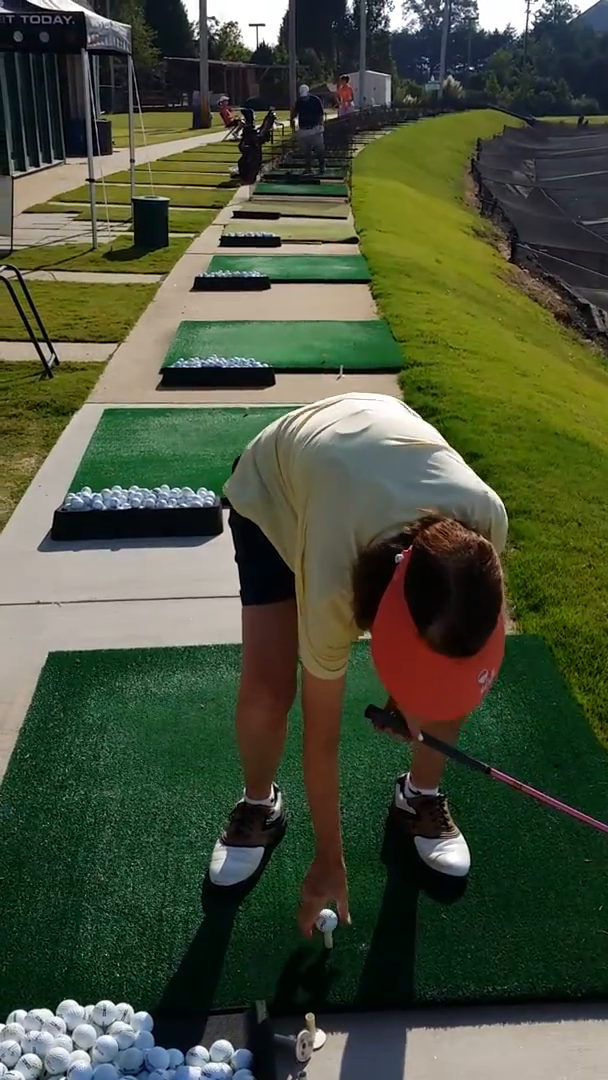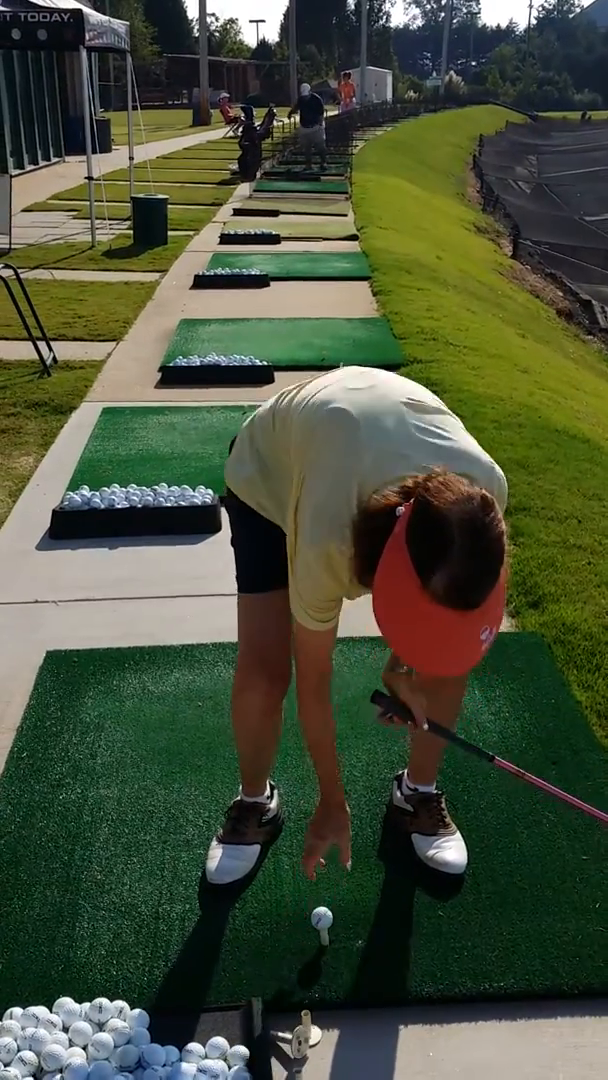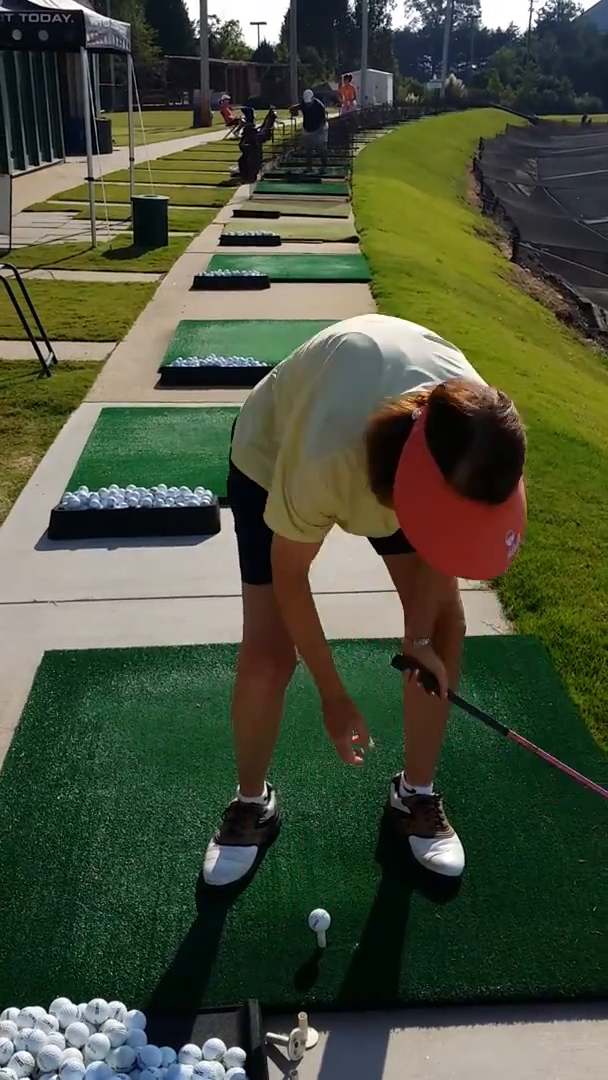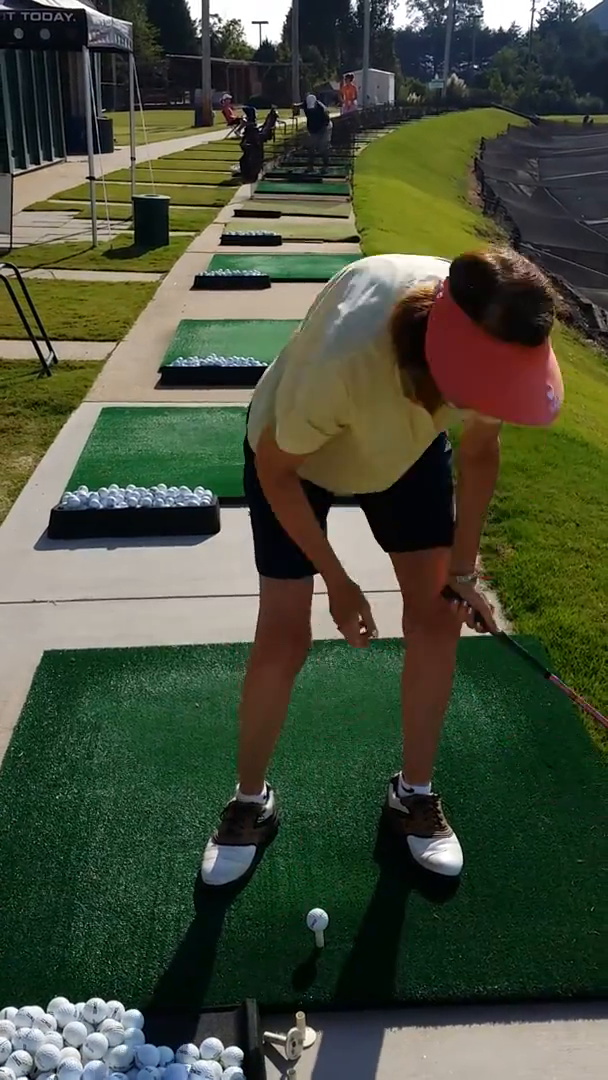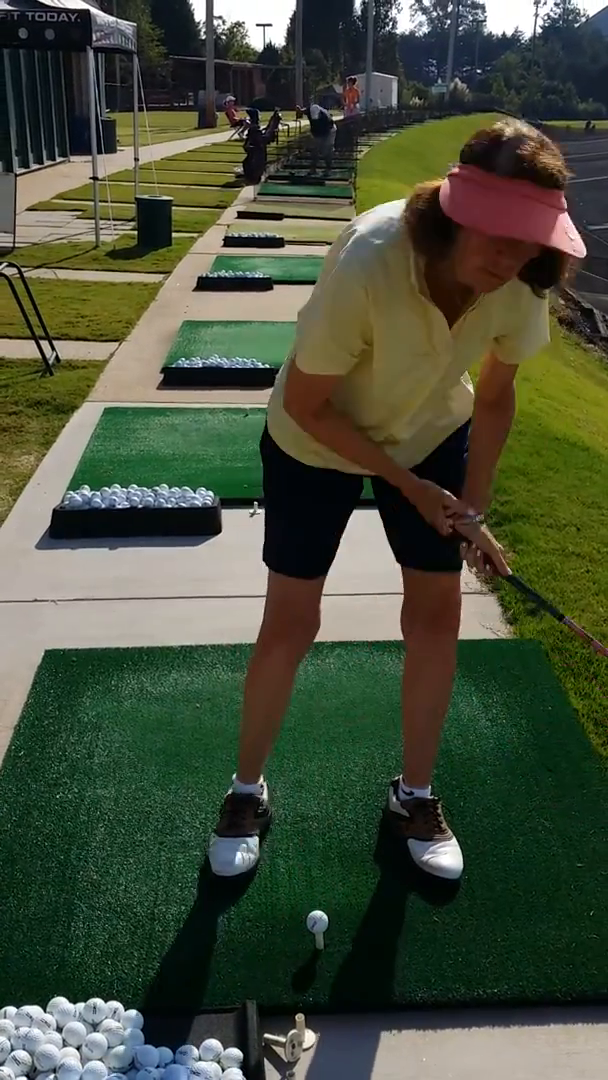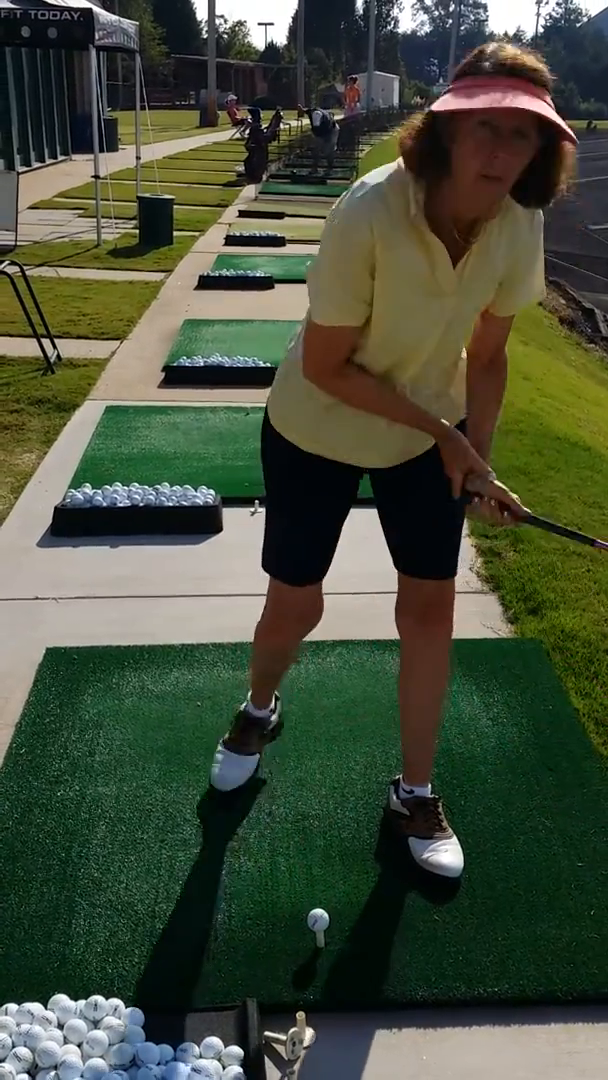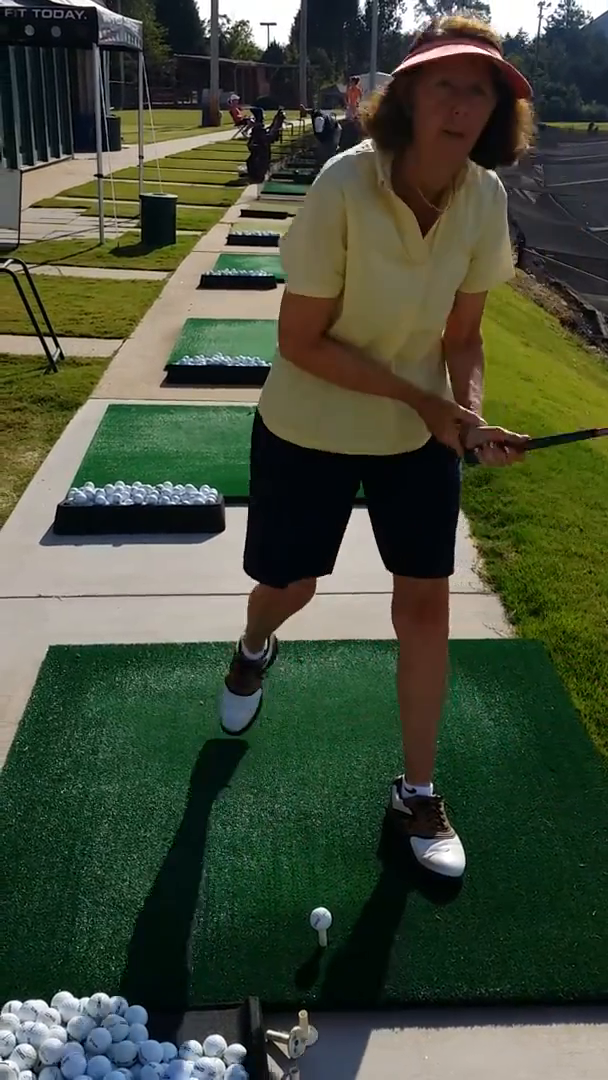
dt=0.2s
person 1, frame 1
left shoulder: (485, 518)
right shoulder: (334, 585)
right elbow: (322, 732)
left wrist: (412, 685)
right wrist: (329, 859)
right hip: (273, 489)
left knee: (453, 667)
right knee: (266, 689)
left ankle: (421, 797)
right ankle: (259, 806)
person 1, frame 2
left shoulder: (481, 489)
right shoulder: (328, 539)
right elbow: (313, 681)
left wrist: (405, 665)
right wrist: (332, 802)
right hip: (270, 476)
left knee: (450, 653)
right knee: (262, 675)
left ankle: (418, 793)
right ankle: (255, 803)
person 1, frame 3
left shoulder: (485, 431)
right shoulder: (326, 458)
left elbow: (462, 527)
right elbow: (290, 573)
left wrist: (421, 636)
right wrist: (334, 697)
left hip: (393, 452)
right hip: (274, 456)
left knee: (446, 624)
right knee: (267, 655)
left ankle: (415, 793)
right ankle: (252, 802)
person 1, frame 4
left shoulder: (501, 354)
right shoulder: (346, 356)
left elbow: (481, 454)
right elbow: (277, 470)
left wrist: (462, 573)
right wrist: (338, 583)
left hip: (410, 441)
right hip: (294, 443)
left knee: (435, 615)
right knee: (283, 636)
left ankle: (413, 793)
right ankle: (251, 802)
person 1, frame 5
left shoulder: (522, 283)
right shoulder: (368, 266)
left elbow: (494, 400)
right elbow: (308, 405)
left wrist: (472, 513)
right wrist: (407, 485)
left hip: (431, 437)
right hip: (317, 443)
left knee: (437, 615)
right knee: (289, 623)
left ankle: (413, 797)
right ankle: (248, 791)
person 1, frame 6
left shoulder: (519, 225)
right shoulder: (369, 213)
left elbow: (486, 358)
right elbow: (324, 366)
left wrist: (478, 462)
right wrist: (441, 434)
left hip: (432, 430)
right hip: (315, 432)
left knee: (429, 612)
right knee: (295, 605)
left ankle: (415, 793)
right ankle: (258, 711)
person 1, frame 7
left shoulder: (485, 198)
right shoulder: (342, 187)
left elbow: (463, 336)
right elbow: (300, 341)
left wrist: (469, 413)
right wrist: (421, 398)
left hip: (419, 429)
right hip: (307, 430)
left knee: (426, 607)
right knee: (286, 587)
left ankle: (417, 792)
right ankle: (255, 650)
